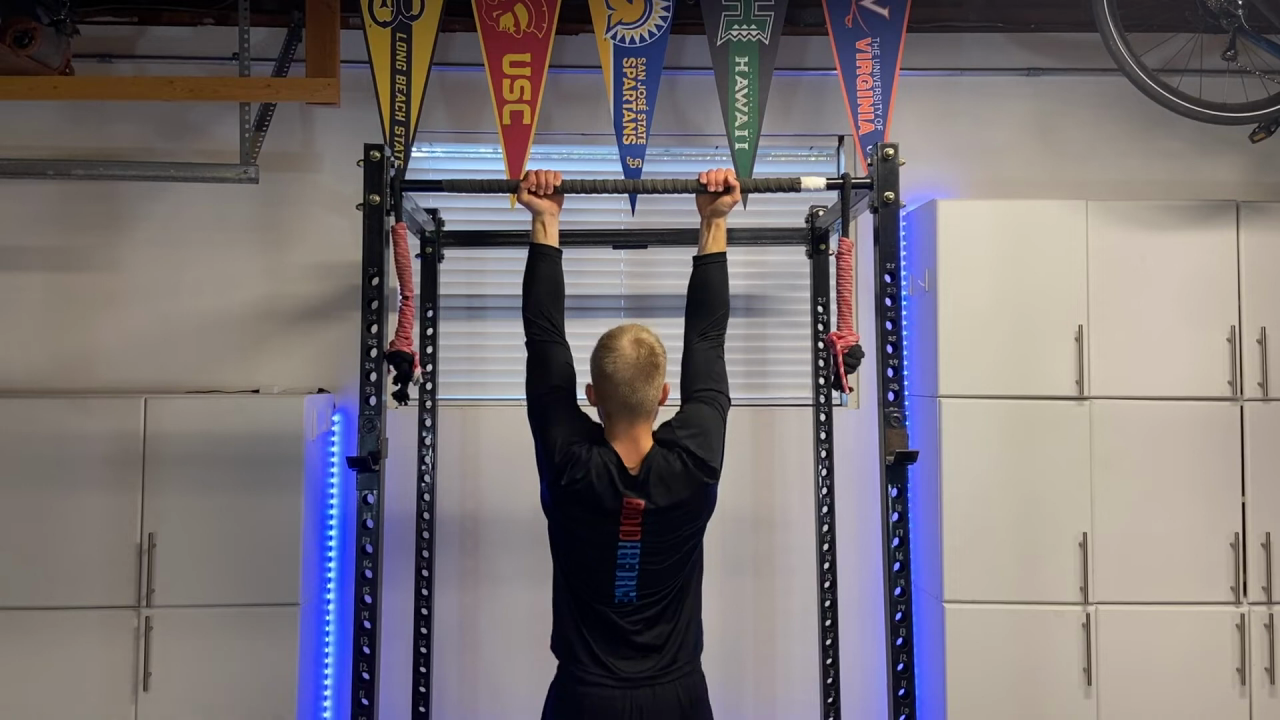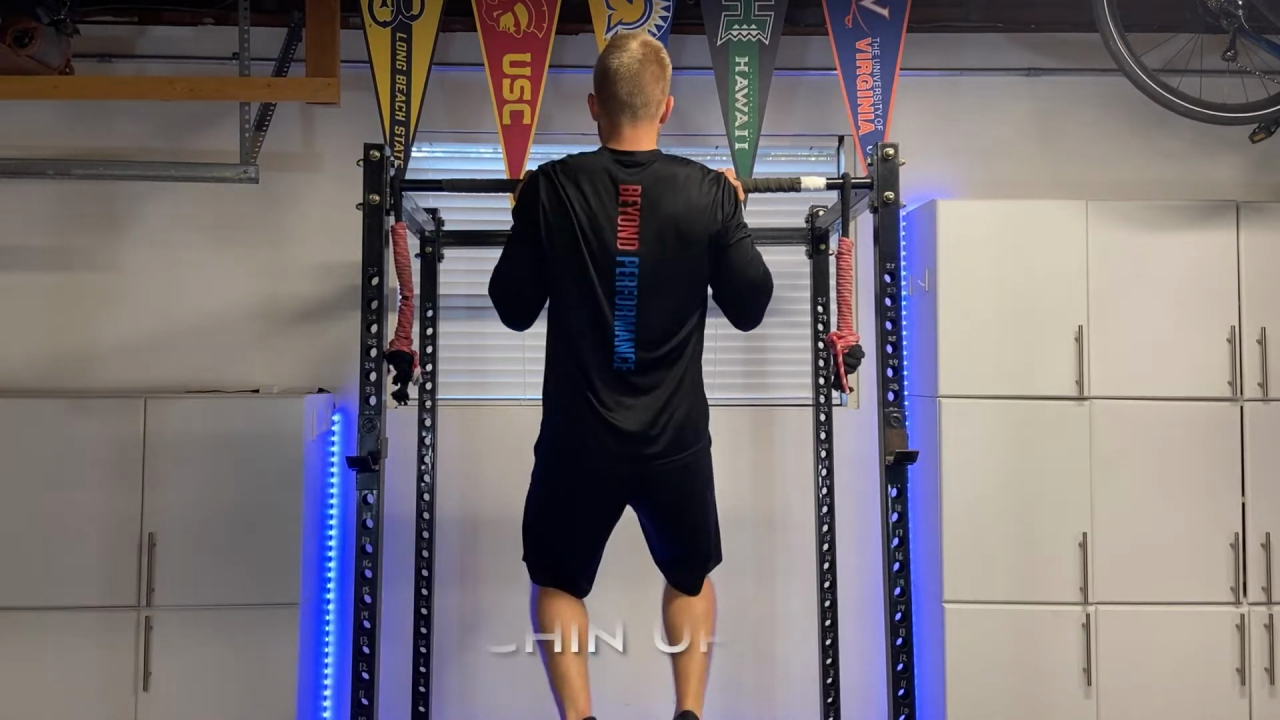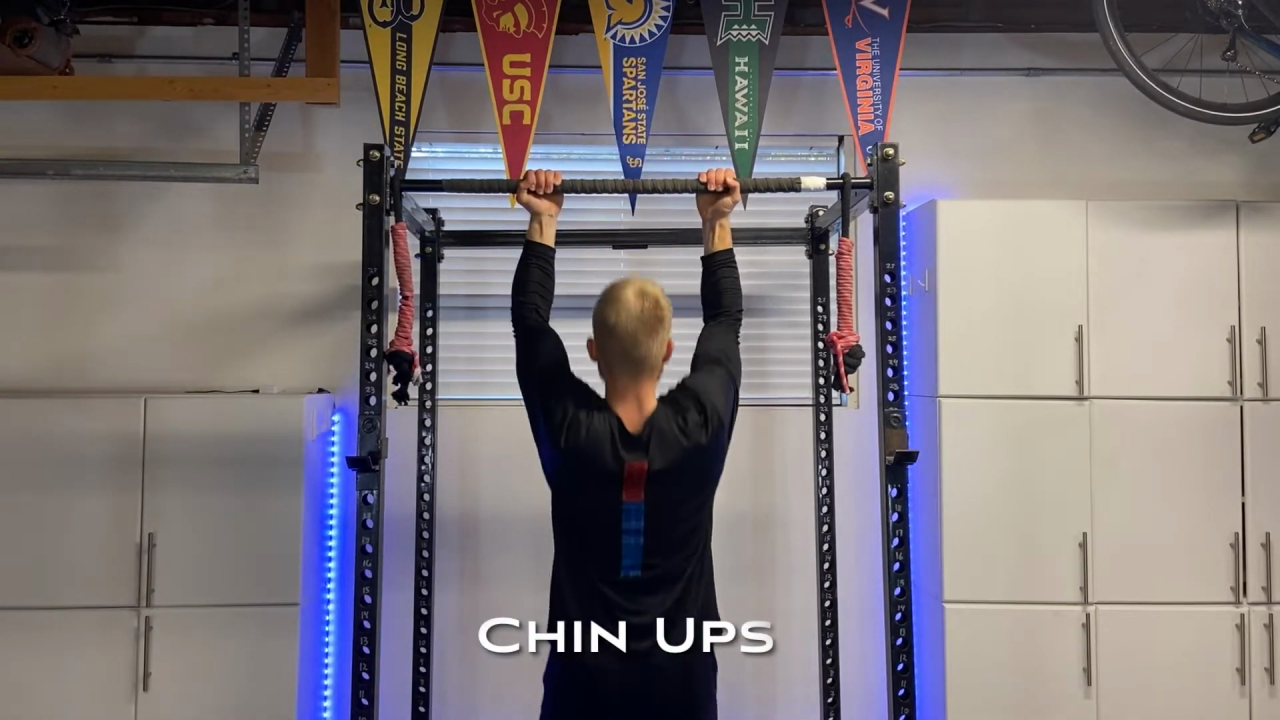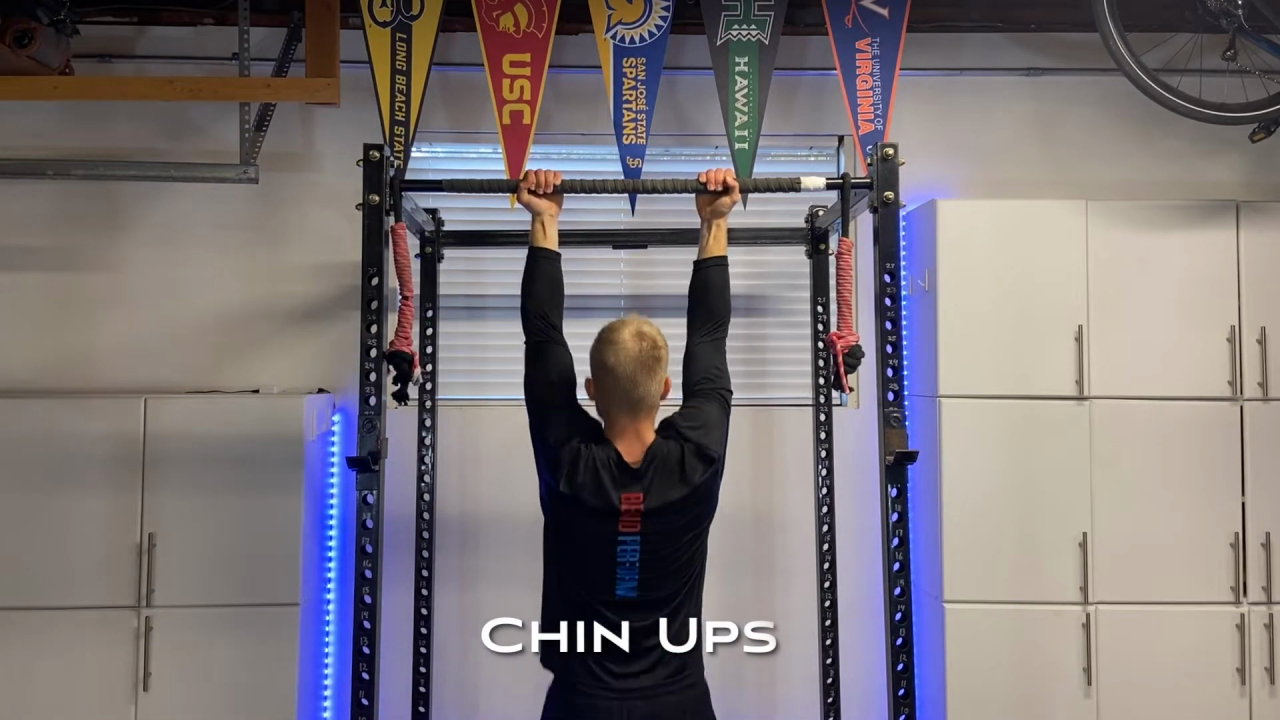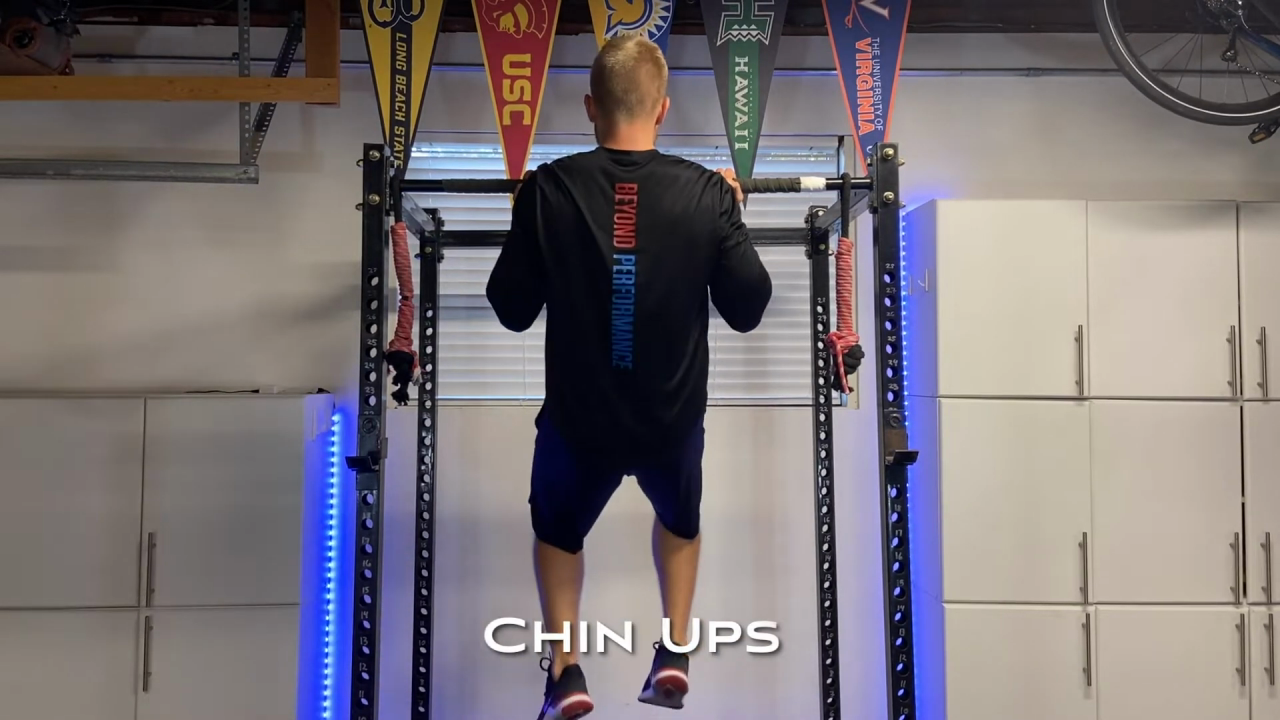
dt=1s
person 1, frame 1
left shoulder: (569, 465)
right shoulder: (695, 464)
left elbow: (544, 337)
right elbow: (706, 336)
left wrist: (545, 223)
right wrist: (713, 224)
person 1, frame 2
left shoulder: (551, 188)
right shoulder: (708, 191)
left elbow: (514, 308)
right elbow: (749, 307)
left hip: (579, 440)
right hip: (674, 439)
left knee: (558, 583)
right knee: (690, 579)
person 1, frame 3
left shoulder: (569, 436)
right shoulder: (700, 429)
left elbow: (530, 324)
right elbow: (725, 322)
left wrist: (543, 222)
right wrist: (717, 222)
left hip: (586, 670)
right hip: (679, 669)
person 1, frame 4
left shoulder: (567, 464)
right shoulder: (698, 459)
left elbow: (542, 334)
right elbow: (710, 332)
left wrist: (544, 222)
right wrist: (714, 224)
person 1, frame 5
left shoulder: (549, 189)
right shoulder: (706, 192)
left elbow: (513, 309)
right elbow: (747, 309)
left hip: (577, 421)
right hip: (671, 420)
left knee: (557, 534)
right knee: (680, 523)
right ankle: (674, 654)
